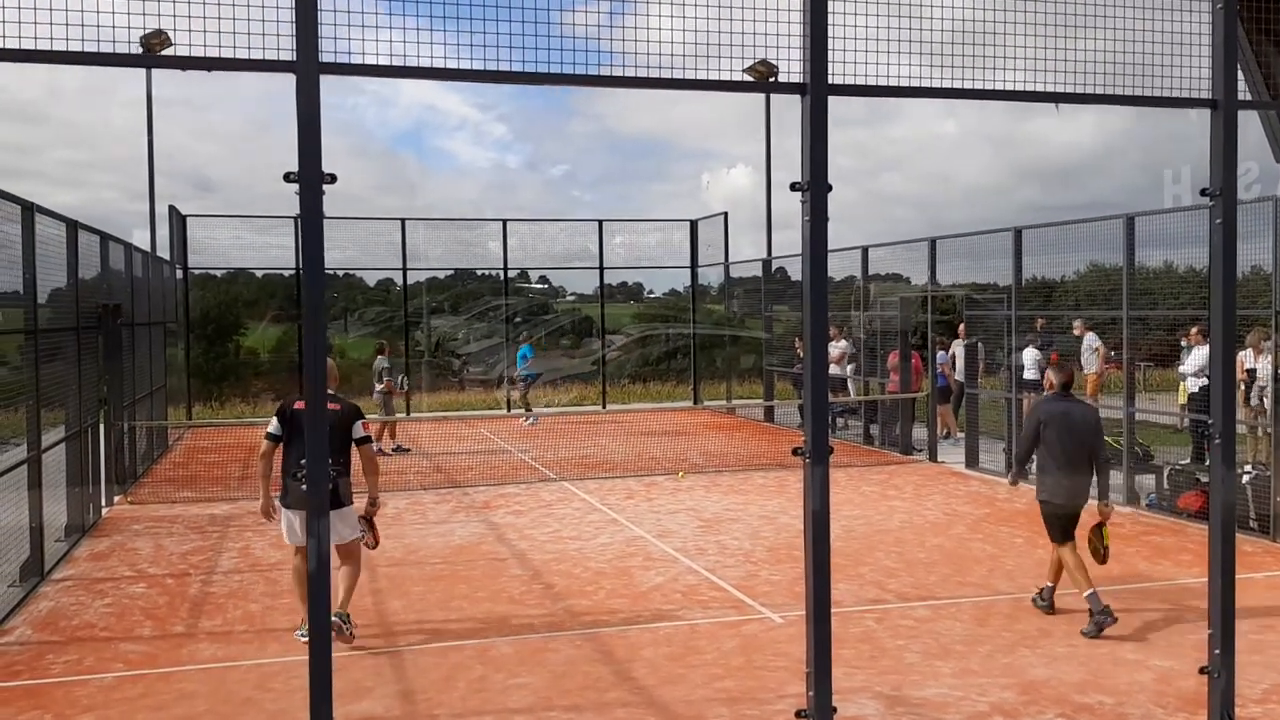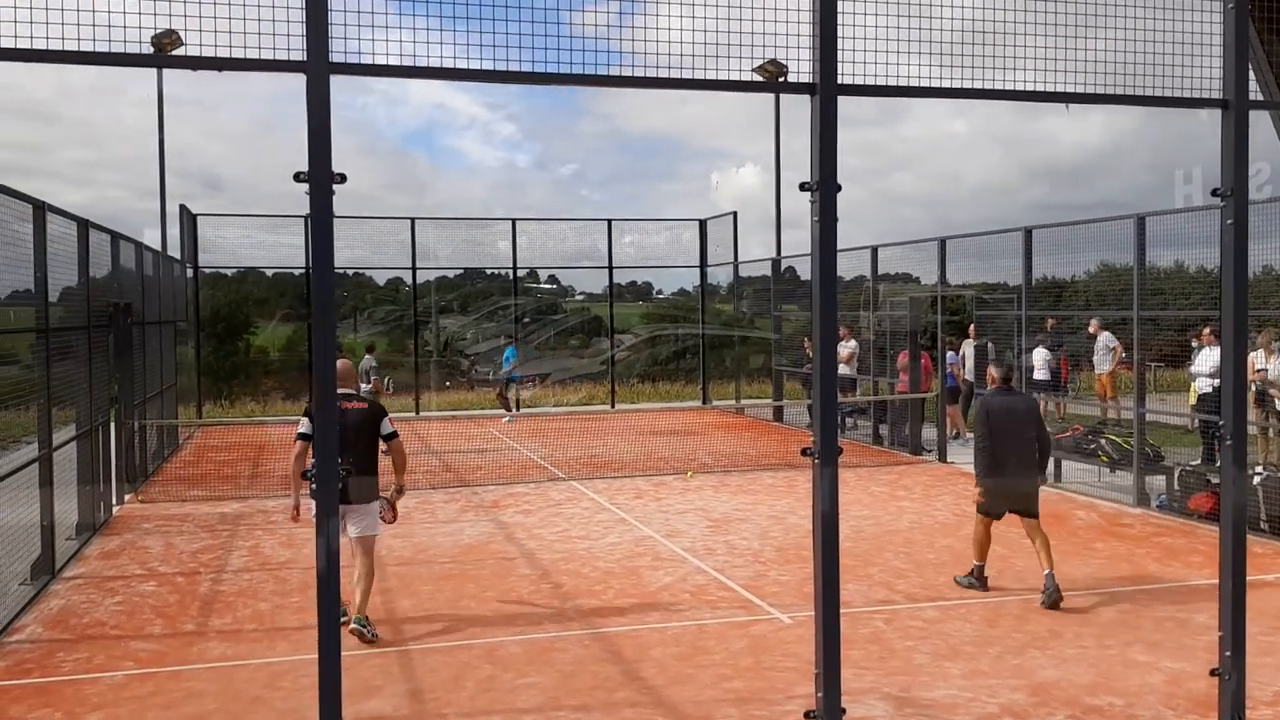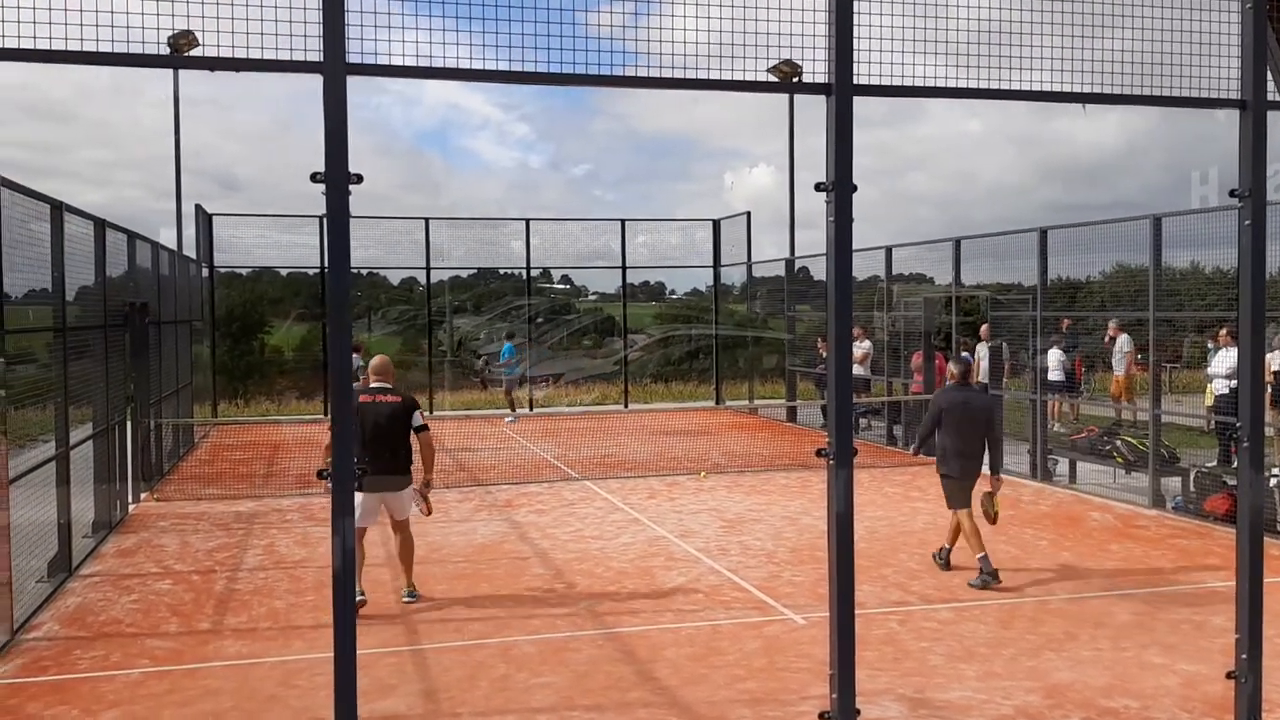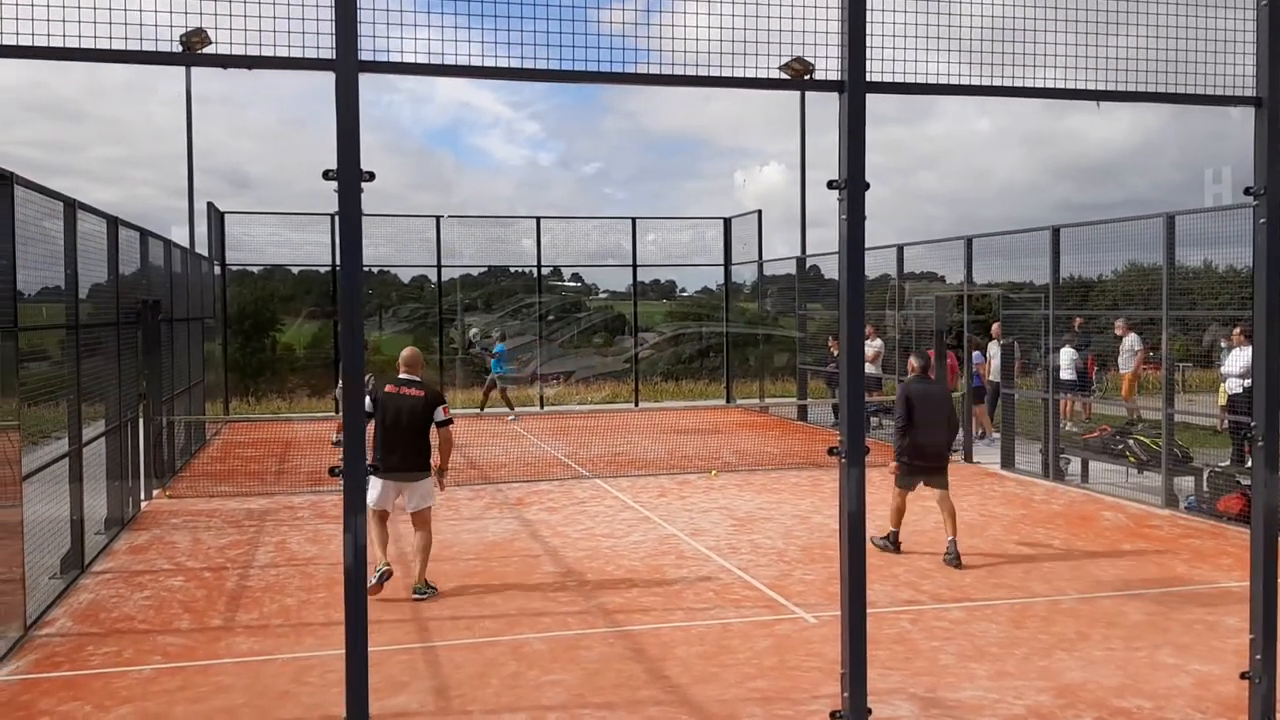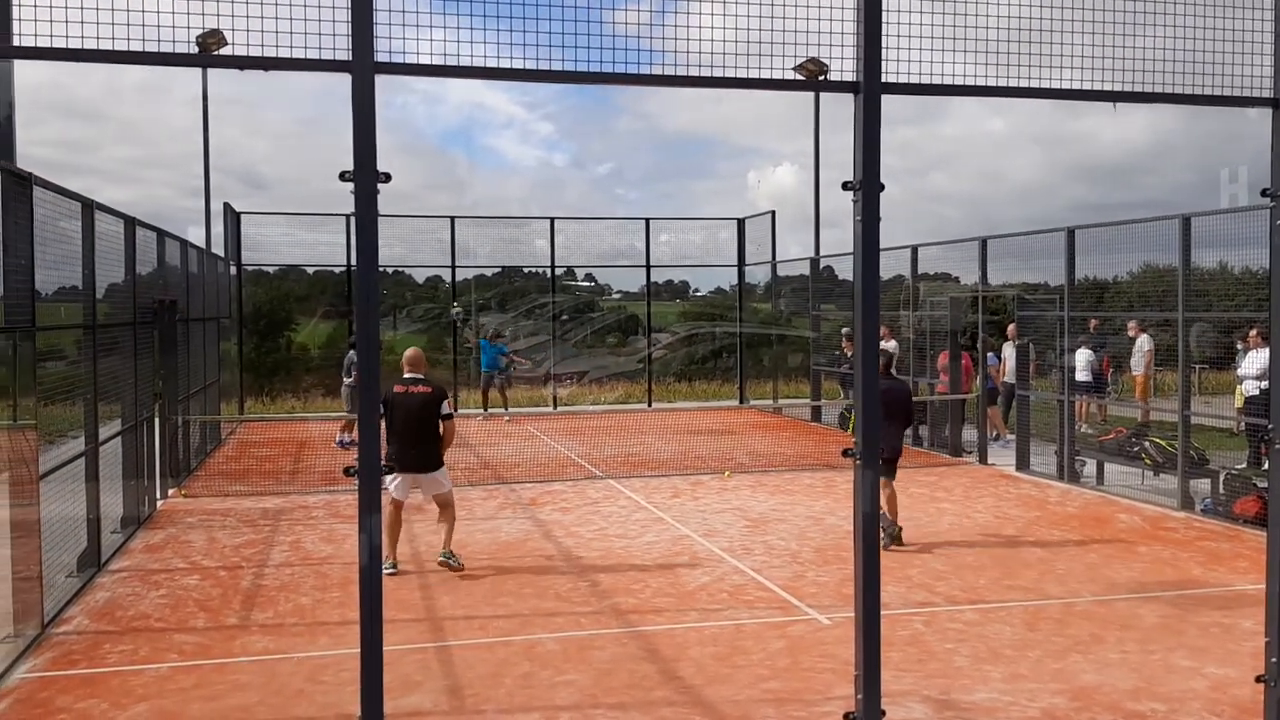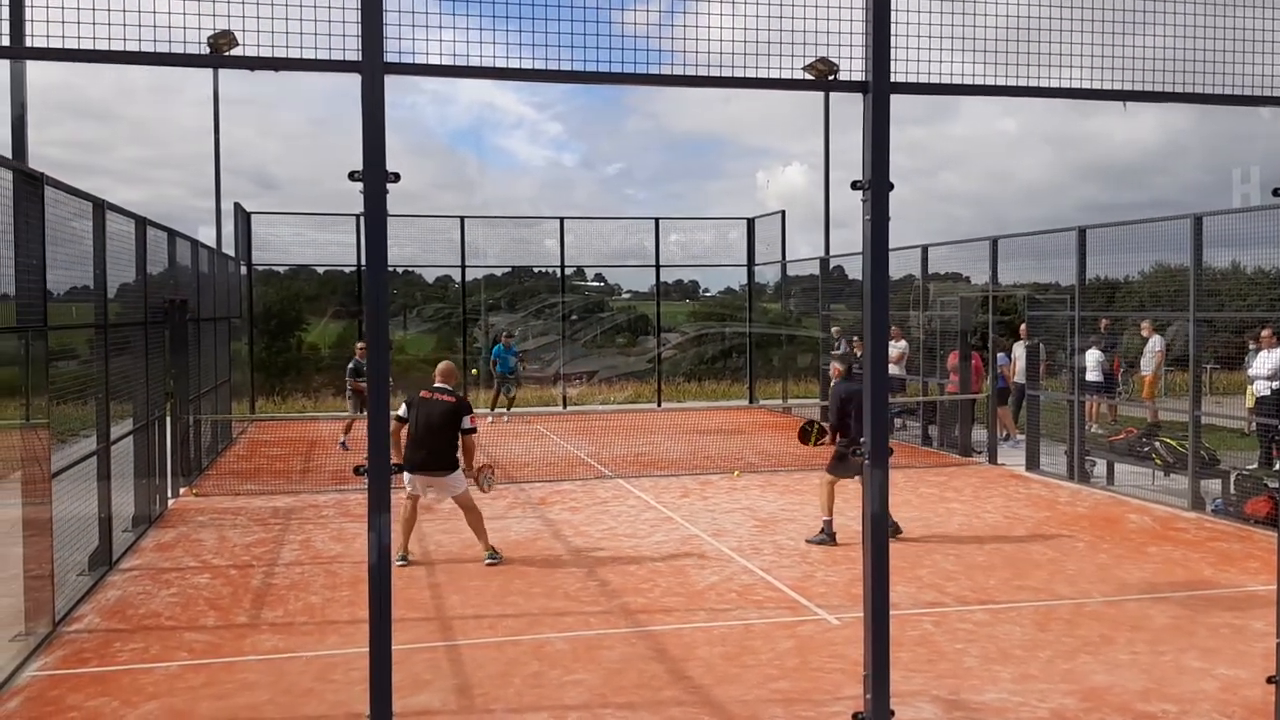
dt=0.5s
person 1, frame 1
left shoulder: (287, 408)
right shoulder: (350, 411)
left elbow: (265, 453)
right elbow: (368, 457)
left wrist: (265, 495)
right wrist: (373, 496)
left hip: (295, 496)
right hip: (336, 497)
left knee: (301, 555)
right knee: (350, 556)
left ankle: (309, 623)
right ankle: (340, 611)
person 1, frame 2
left shoulder: (314, 410)
right shoulder: (375, 409)
left elbow: (298, 453)
right elbow: (397, 450)
left wrist: (295, 495)
right wrist: (399, 482)
right hip: (364, 492)
right knee: (364, 555)
left ankle: (337, 607)
right ankle: (360, 616)
person 1, frame 3
left shoulder: (351, 402)
right shoulder: (408, 403)
left elbow: (330, 445)
right elbow: (427, 444)
right wrist: (427, 480)
left hip: (363, 481)
right hip: (399, 480)
left knee: (355, 537)
right knee: (402, 530)
left ankle: (357, 589)
right ankle: (409, 588)
person 1, frame 4
left shoulder: (378, 391)
right shoulder: (433, 396)
right elbow: (446, 437)
right wrist: (442, 469)
left hip: (382, 469)
right hip: (417, 471)
left knee: (377, 519)
right knee: (422, 526)
left ankle: (382, 564)
right ankle: (420, 584)
person 1, frame 5
left shoulder: (387, 392)
right shoulder: (438, 392)
right elbow: (449, 430)
right wrist: (439, 453)
left hip: (398, 462)
right hip: (431, 463)
left knee: (394, 508)
right knee: (446, 505)
left ankle: (390, 561)
right ankle: (446, 551)
person 1, frame 6
left shoulder: (414, 398)
right shoulder: (462, 404)
left elbow: (394, 430)
right elbow: (468, 442)
left wrist: (398, 457)
right wrist: (469, 468)
left hip: (414, 464)
right hip: (446, 466)
left knee: (411, 500)
right knee: (468, 505)
left ankle: (402, 552)
right ankle: (488, 551)
person 2, frame 1
left shoulder: (1041, 409)
right shoulder: (1089, 412)
left elbow: (1024, 450)
right elbow: (1101, 459)
left wrist: (1015, 475)
right wrist: (1103, 499)
left hip: (1052, 489)
right hip: (1079, 490)
left knee: (1064, 549)
right knee: (1062, 543)
left ankle: (1099, 609)
right ankle: (1047, 596)
person 2, frame 2
left shoulder: (987, 403)
right shoulder: (1029, 402)
left elbow: (982, 445)
right elbow: (1044, 442)
left wrist: (979, 482)
right wrist: (1040, 472)
left hip: (997, 478)
right hip: (1027, 478)
left knee: (983, 522)
right knee: (1035, 530)
left ankle: (978, 575)
right ankle: (1050, 584)
person 2, frame 3
left shoulder: (942, 397)
right shoulder: (984, 399)
left elbow: (927, 429)
right elbow: (994, 438)
left wrist: (916, 447)
right wrist: (995, 472)
left hip: (950, 465)
right hip: (973, 466)
left knee: (964, 515)
right knee: (958, 509)
left ankle: (987, 571)
right ankle: (945, 553)
person 2, frame 4
left shoulder: (906, 388)
right shoulder: (943, 390)
left elbow: (901, 426)
right elbow: (953, 424)
left wrist: (896, 457)
right wrist: (946, 447)
left hip: (912, 454)
right hip: (938, 454)
left knee: (899, 494)
right knee: (943, 499)
left ankle: (892, 540)
right ankle: (952, 549)
person 2, frame 5
right shoulder: (904, 386)
right elbow: (910, 419)
left hip: (877, 446)
right hip: (895, 445)
right knee: (887, 484)
left ankle: (889, 525)
right ankle: (893, 529)
person 2, frame 6
left shoulder: (838, 389)
right shoulder: (861, 388)
left elbow: (835, 420)
left wrist: (832, 437)
left hip: (851, 447)
left knee: (827, 482)
left ankle: (827, 532)
right ankle: (889, 524)
